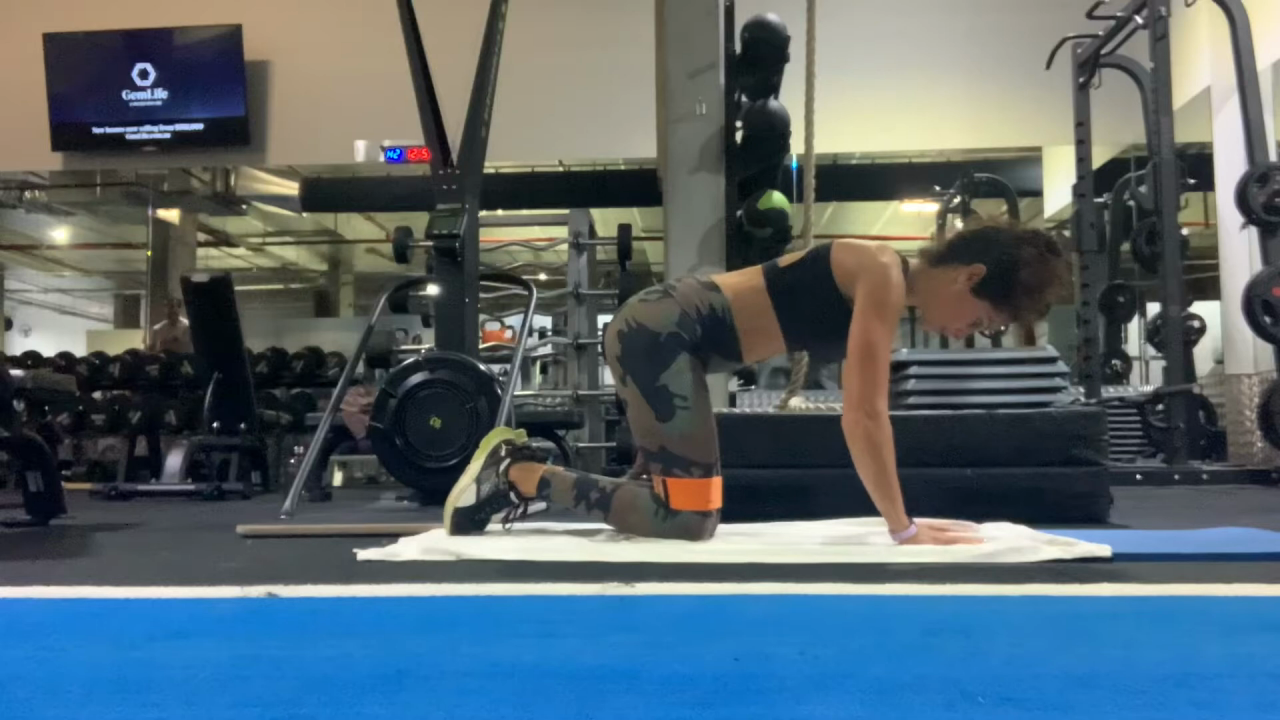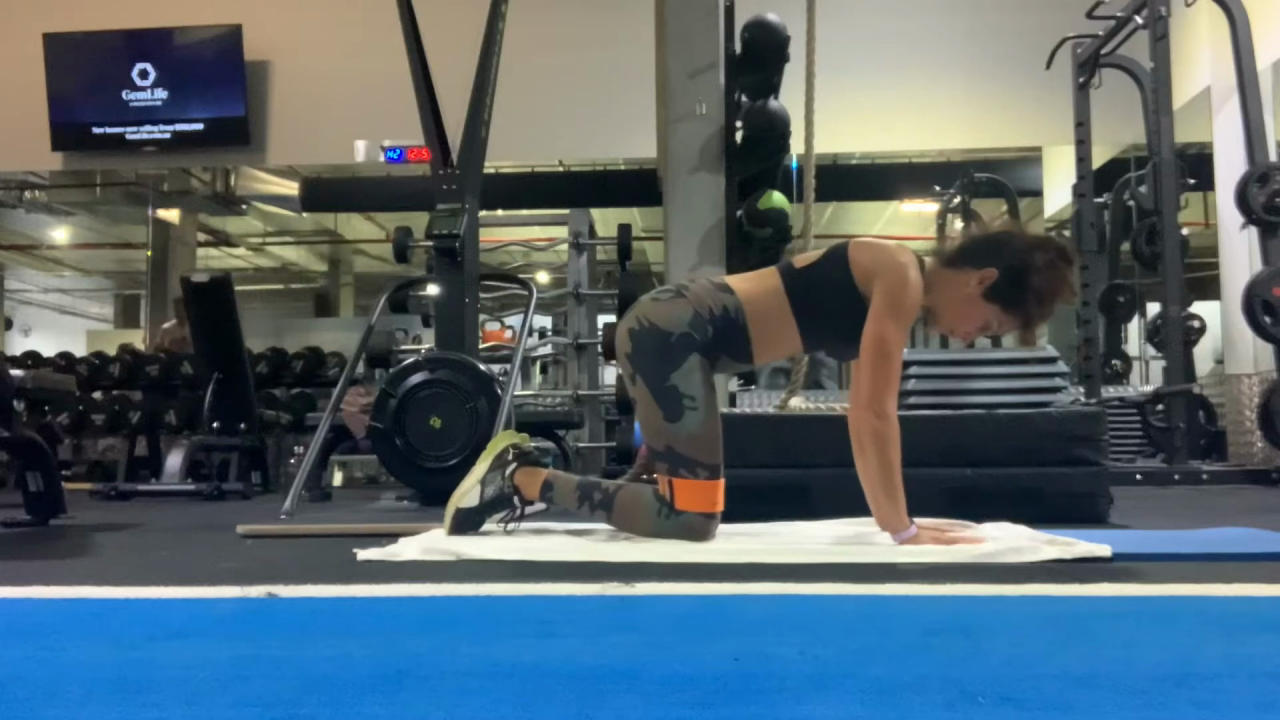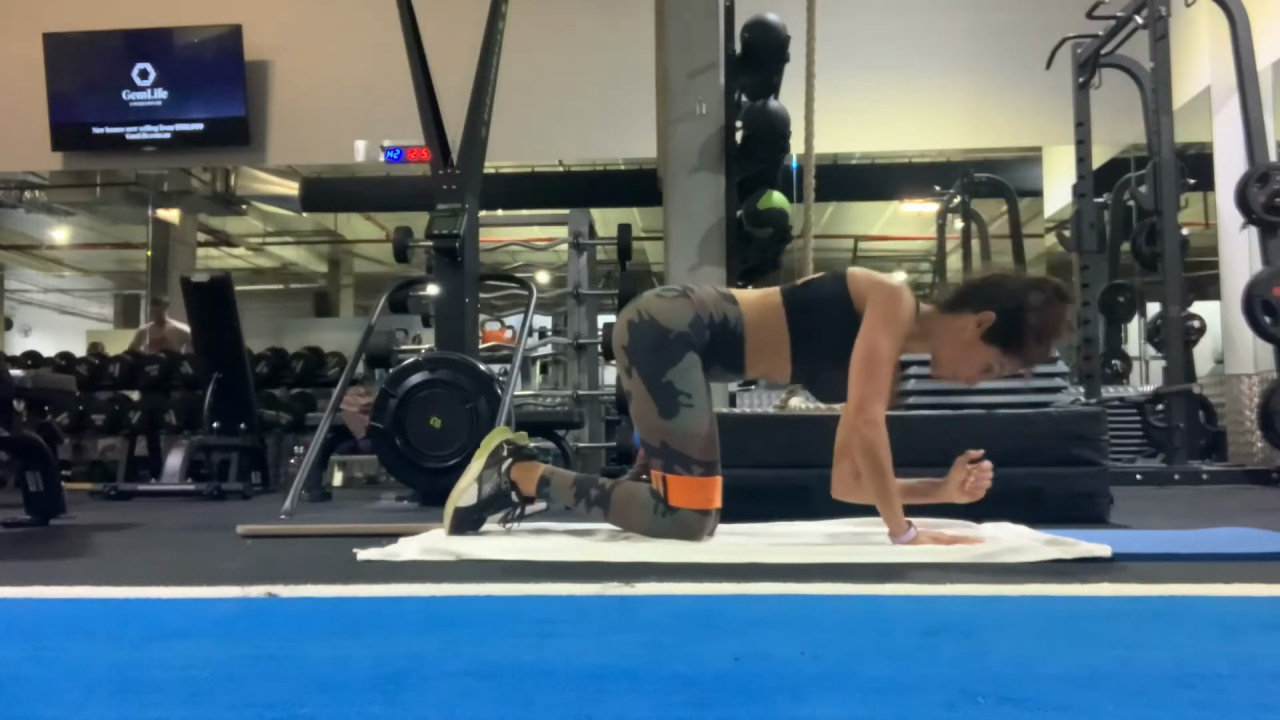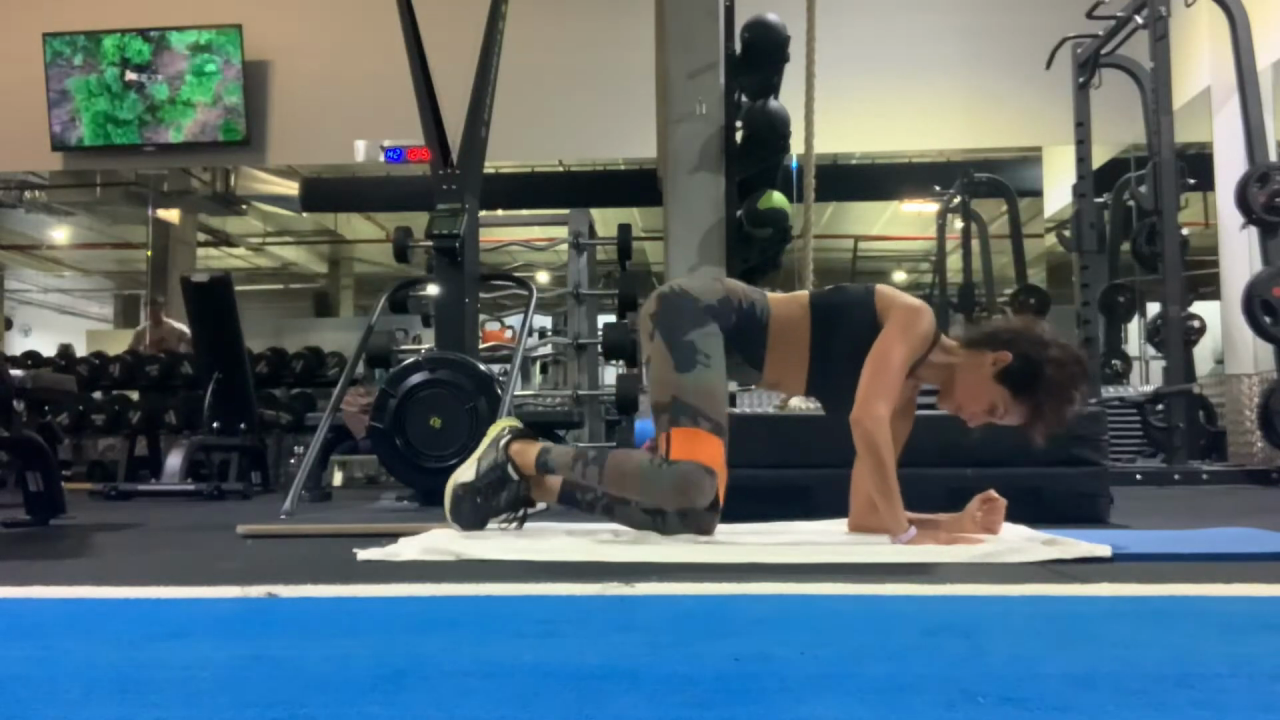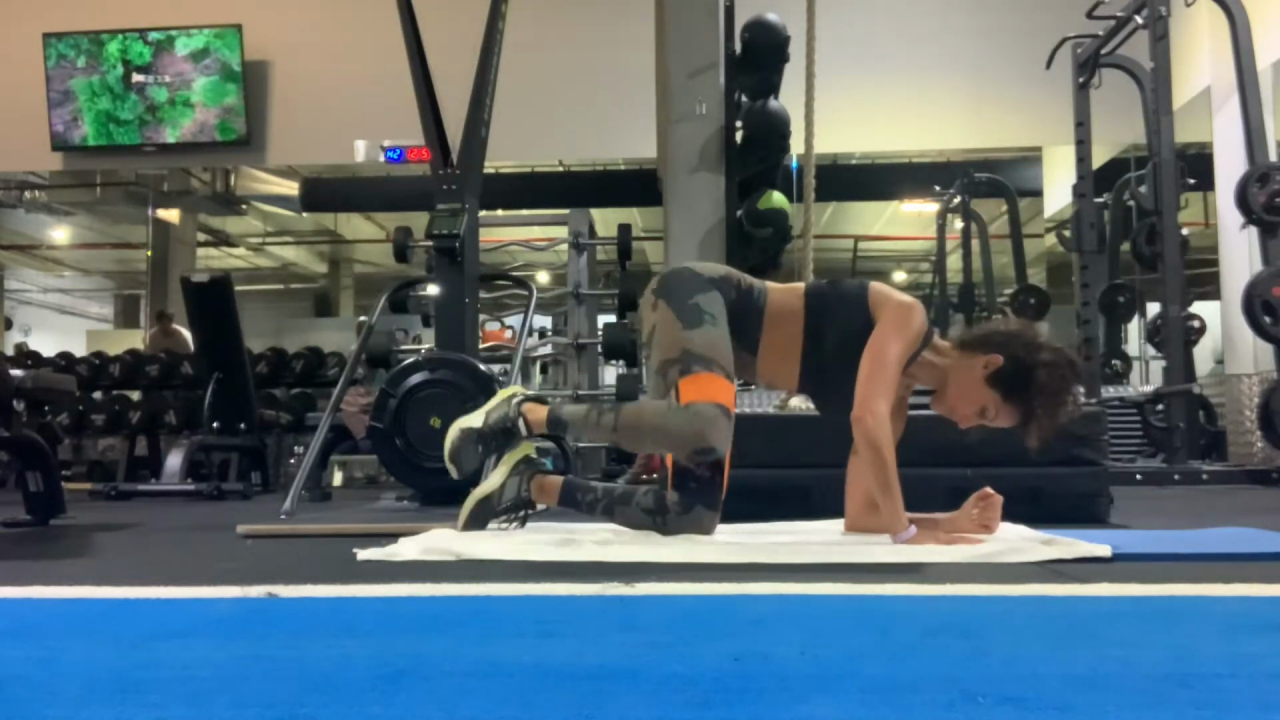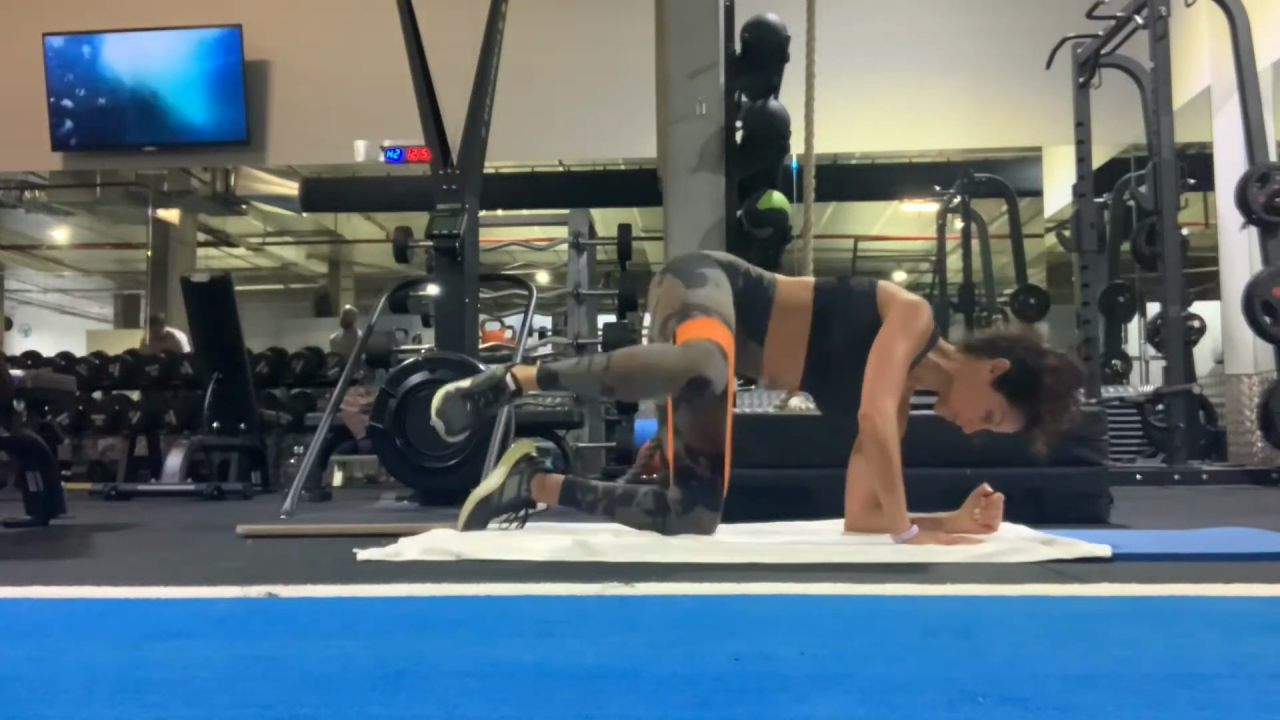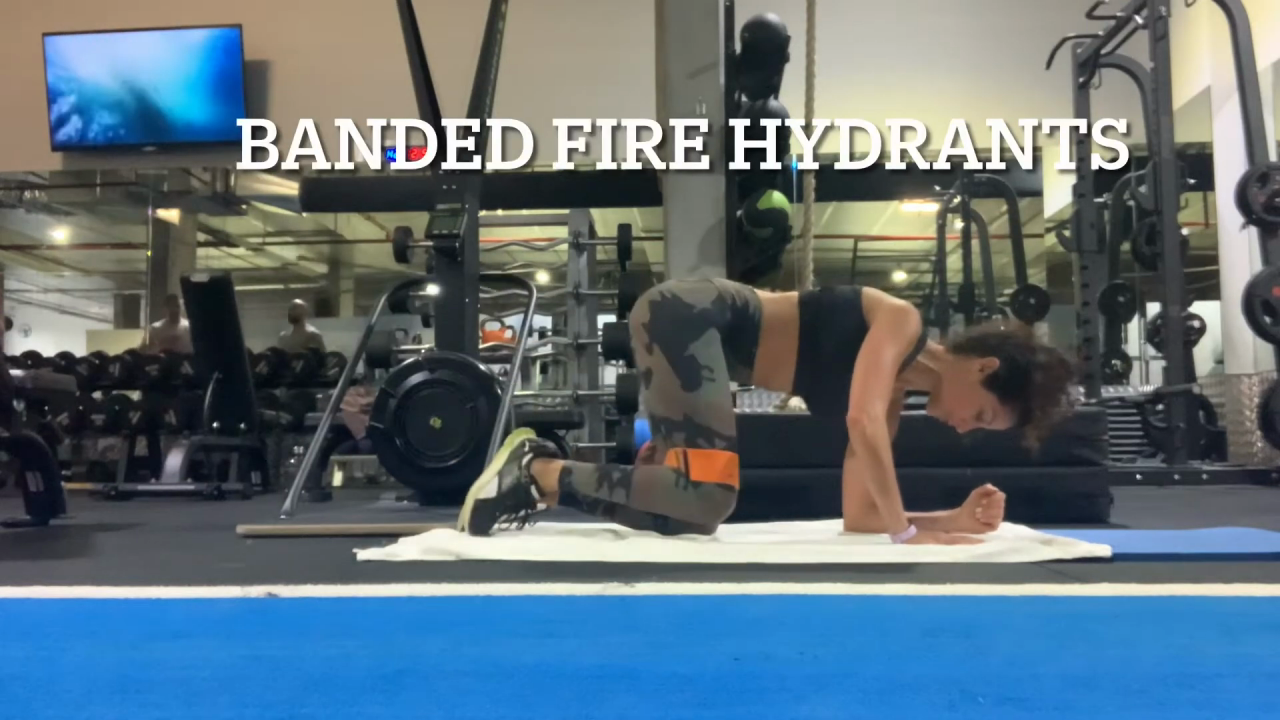
dt=0.7s
person 1, frame 1
left shoulder: (876, 295)
right shoulder: (883, 275)
left elbow: (855, 420)
right elbow: (869, 415)
left wrist: (897, 518)
right wrist: (904, 530)
left hip: (664, 338)
right hip: (657, 333)
left knee: (686, 508)
right knee: (686, 519)
left ankle: (518, 467)
right ankle: (512, 473)
person 1, frame 2
left shoulder: (882, 296)
right shoulder: (901, 275)
left elbow: (861, 419)
right elbow: (878, 413)
left wrist: (887, 519)
right wrist: (903, 528)
left hip: (674, 334)
right hip: (670, 330)
left knee: (681, 503)
right knee: (690, 520)
left ankle: (523, 471)
right ankle: (518, 478)
person 1, frame 3
left shoulder: (887, 359)
right shoulder: (894, 302)
left elbow: (846, 480)
right elbow: (864, 422)
left wrist: (942, 489)
right wrist: (904, 530)
left hip: (676, 341)
right hip: (666, 329)
left knee: (691, 516)
right knee: (683, 518)
left ankle: (521, 470)
right ankle: (514, 473)
person 1, frame 4
left shoulder: (905, 399)
right shoulder: (914, 320)
left elbow: (862, 515)
right elbow: (864, 419)
left wrist: (953, 523)
right wrist: (904, 531)
left hip: (713, 340)
right hip: (697, 310)
left knee: (694, 516)
right knee: (691, 482)
left ankle: (534, 482)
right ankle: (516, 451)
person 1, frame 5
left shoulder: (899, 396)
right shoulder: (906, 316)
left elbow: (858, 514)
right elbow: (863, 417)
left wrist: (948, 520)
right wrist: (905, 529)
left hip: (714, 341)
right hip: (695, 296)
left knee: (693, 516)
right knee: (702, 435)
left ankle: (534, 483)
right ankle: (527, 416)
person 1, frame 6
left shoulder: (902, 393)
right shoulder: (913, 315)
left elbow: (859, 516)
right elbow: (874, 415)
left wrist: (950, 521)
right wrist: (905, 529)
left hip: (714, 353)
right hip: (705, 278)
left knee: (692, 517)
right knee: (702, 373)
left ankle: (533, 481)
right ankle: (511, 379)
person 1, frame 7
left shoulder: (895, 393)
right shoulder: (901, 321)
left elbow: (857, 516)
right elbow: (861, 420)
left wrist: (952, 520)
right wrist: (905, 529)
left hip: (703, 341)
right hip: (688, 317)
left knee: (696, 517)
right knee: (708, 498)
left ankle: (541, 481)
right ankle: (534, 466)
